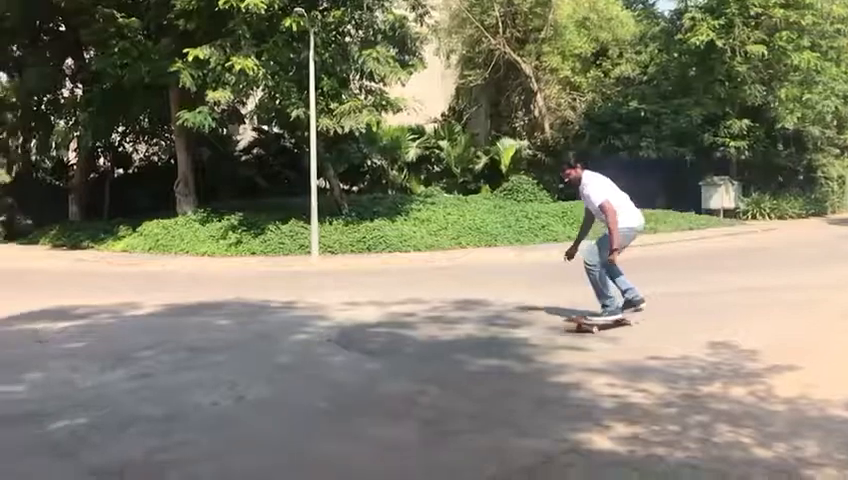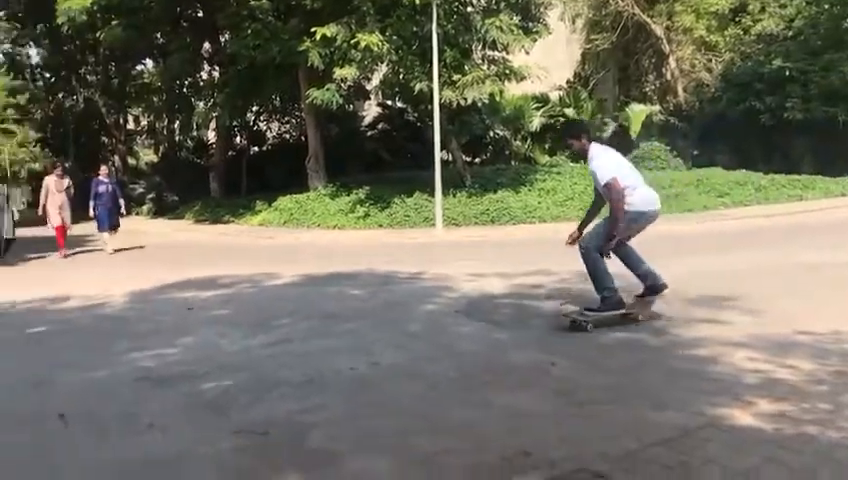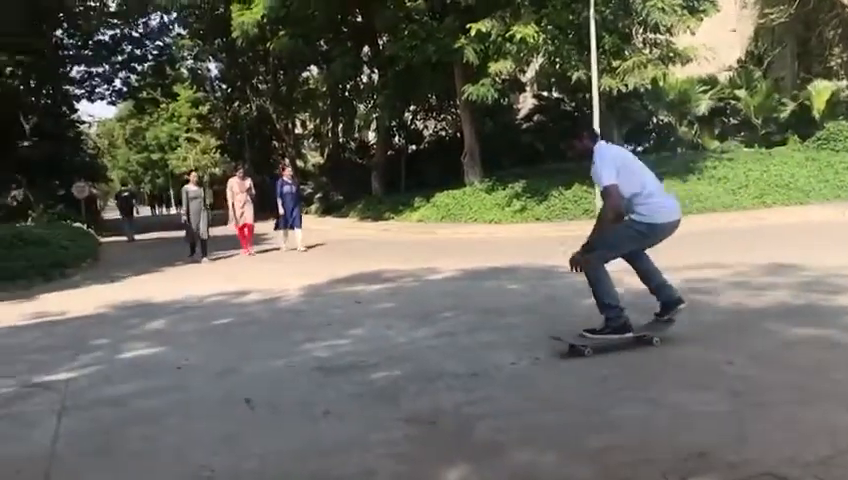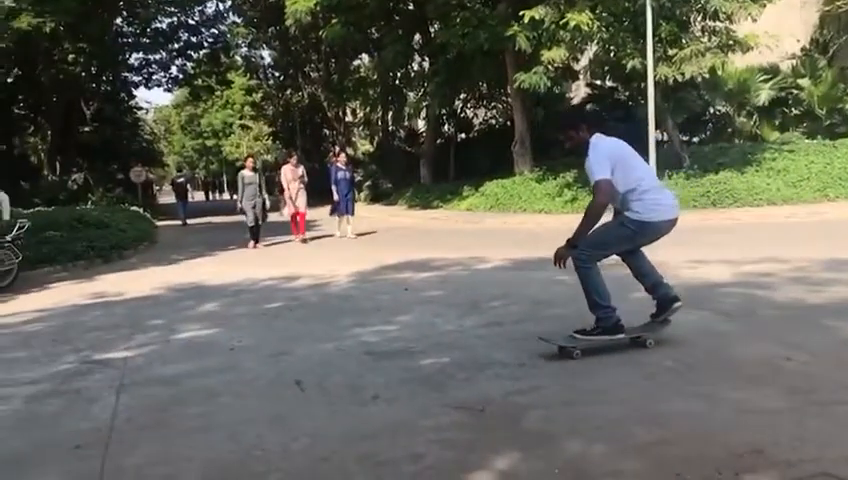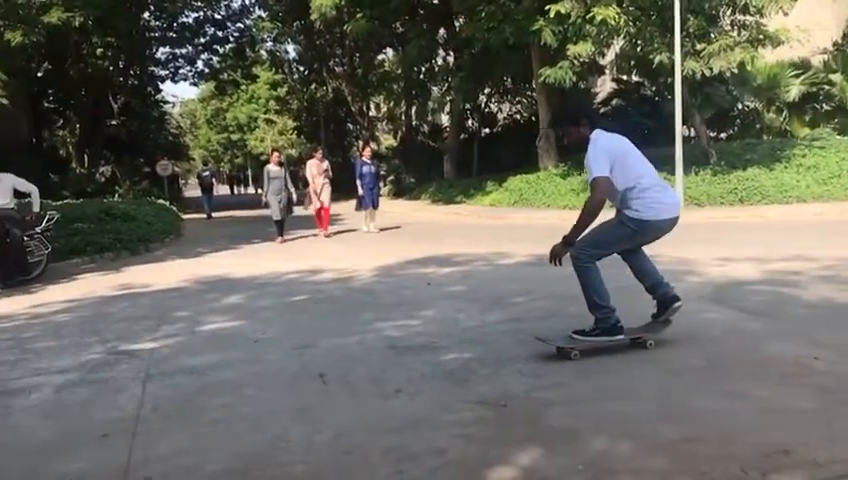
dt=0.5s
person 1, frame 1
left shoulder: (591, 185)
right shoulder: (585, 186)
left elbow: (611, 213)
right elbow: (589, 218)
left wrist: (614, 249)
right wrist: (575, 246)
left hip: (627, 224)
right hip: (631, 223)
left knee: (591, 261)
right knee: (603, 260)
left ankle: (610, 308)
right ankle: (633, 298)
person 1, frame 2
left shoulder: (598, 160)
right shoulder: (600, 155)
left elbow: (617, 195)
right elbow: (600, 200)
left wrist: (612, 235)
right wrist: (580, 229)
left hip: (637, 208)
right hip: (649, 205)
left knee: (588, 245)
right knee: (615, 243)
left ankle: (611, 300)
right ankle: (653, 283)
person 1, frame 3
left shoulder: (601, 160)
right shoulder: (611, 152)
left elbow: (612, 205)
left wrist: (586, 249)
right wrist: (615, 239)
left hip: (651, 219)
right hip: (670, 215)
left knee: (591, 259)
right knee: (628, 247)
left ankle: (616, 322)
right ankle: (669, 298)
person 1, frame 4
left shoulder: (596, 153)
right shoulder: (610, 144)
left elbow: (601, 200)
left wrist: (571, 244)
right wrist: (613, 236)
left hip: (647, 216)
right hip: (668, 211)
left knee: (583, 254)
right knee: (624, 244)
left ankle: (608, 323)
right ankle: (665, 297)
person 1, frame 5
left shoulder: (596, 149)
right shoulder: (611, 140)
left elbow: (598, 197)
left wrist: (567, 242)
right wrist: (617, 229)
left hip: (647, 215)
right hip: (669, 210)
left knee: (582, 254)
right knee: (625, 243)
left ankle: (607, 324)
right ankle: (665, 297)
